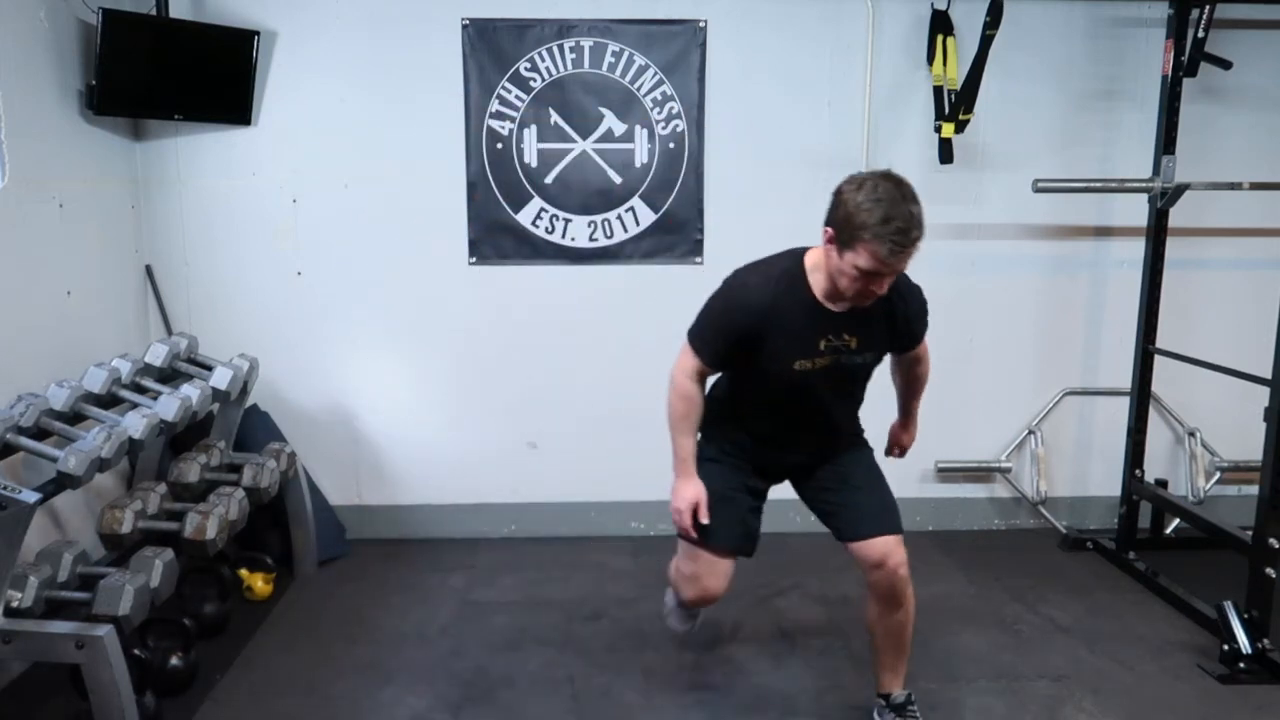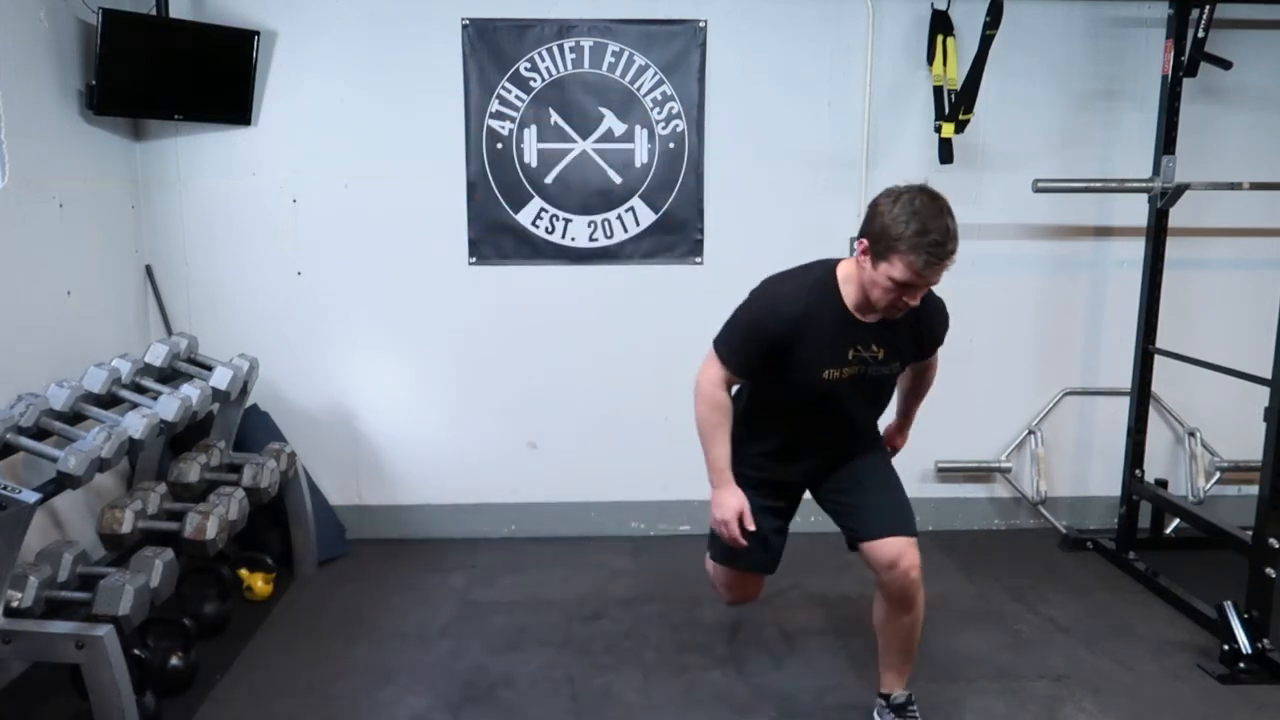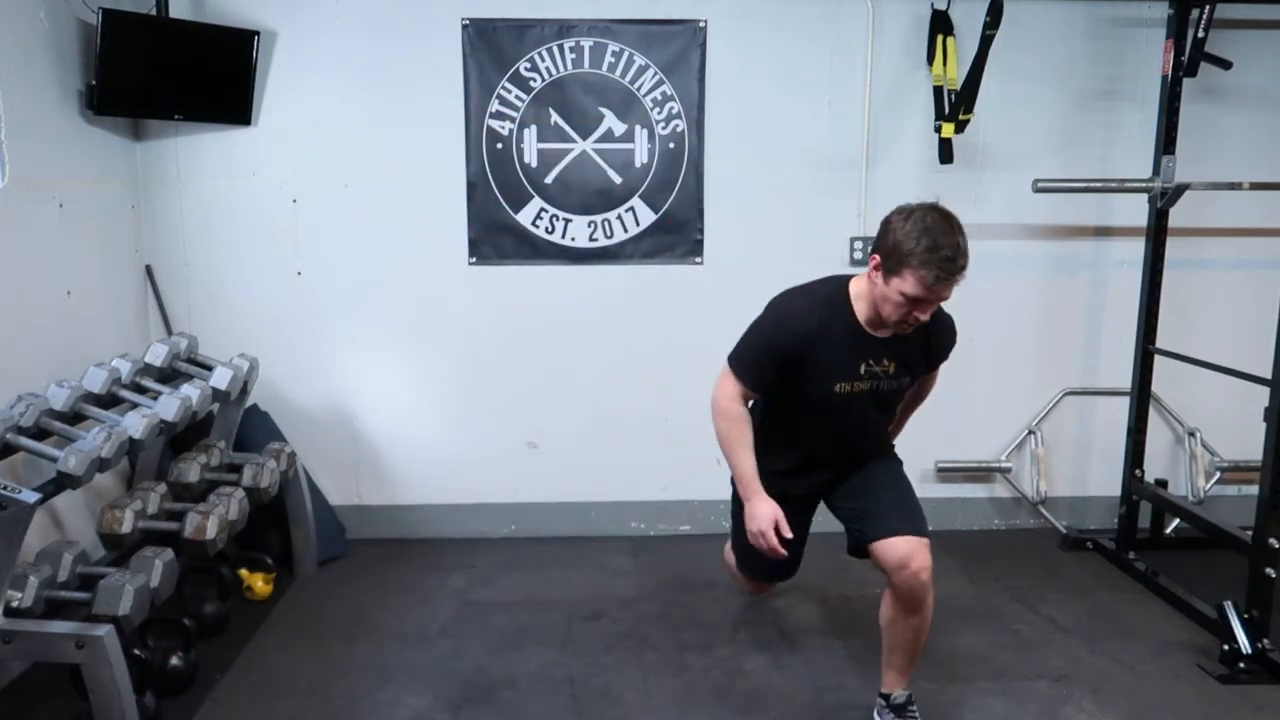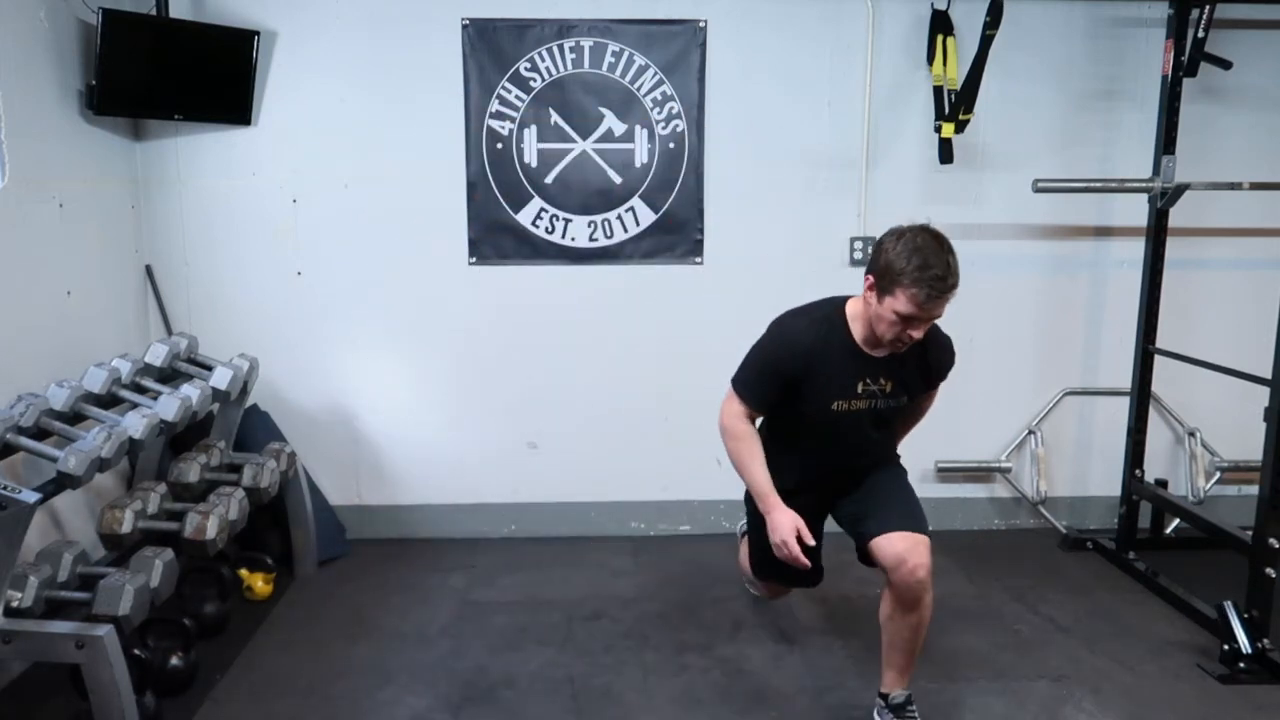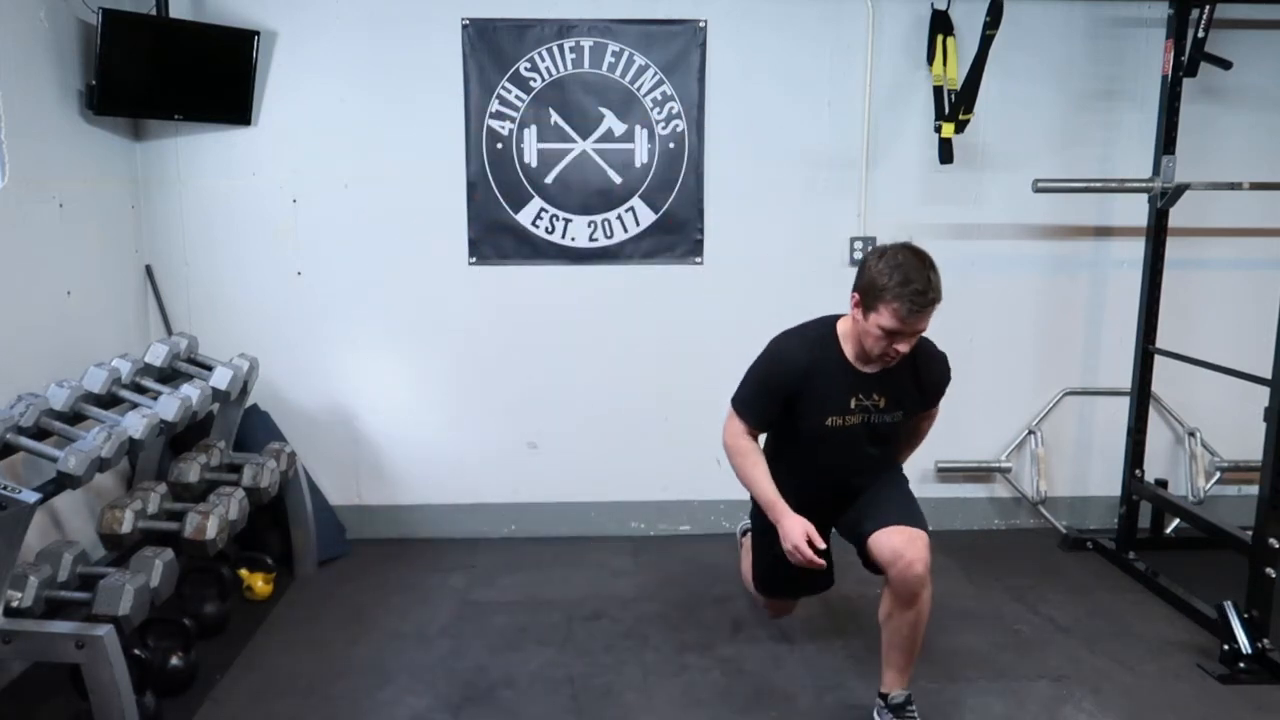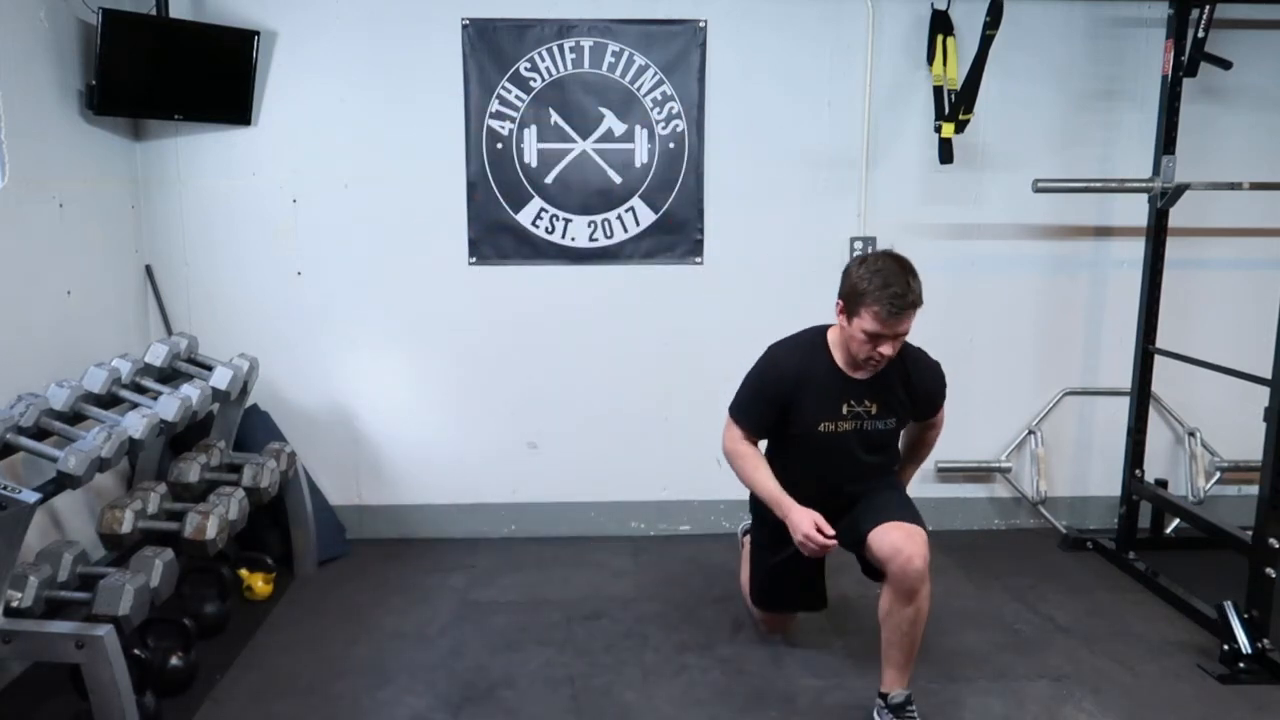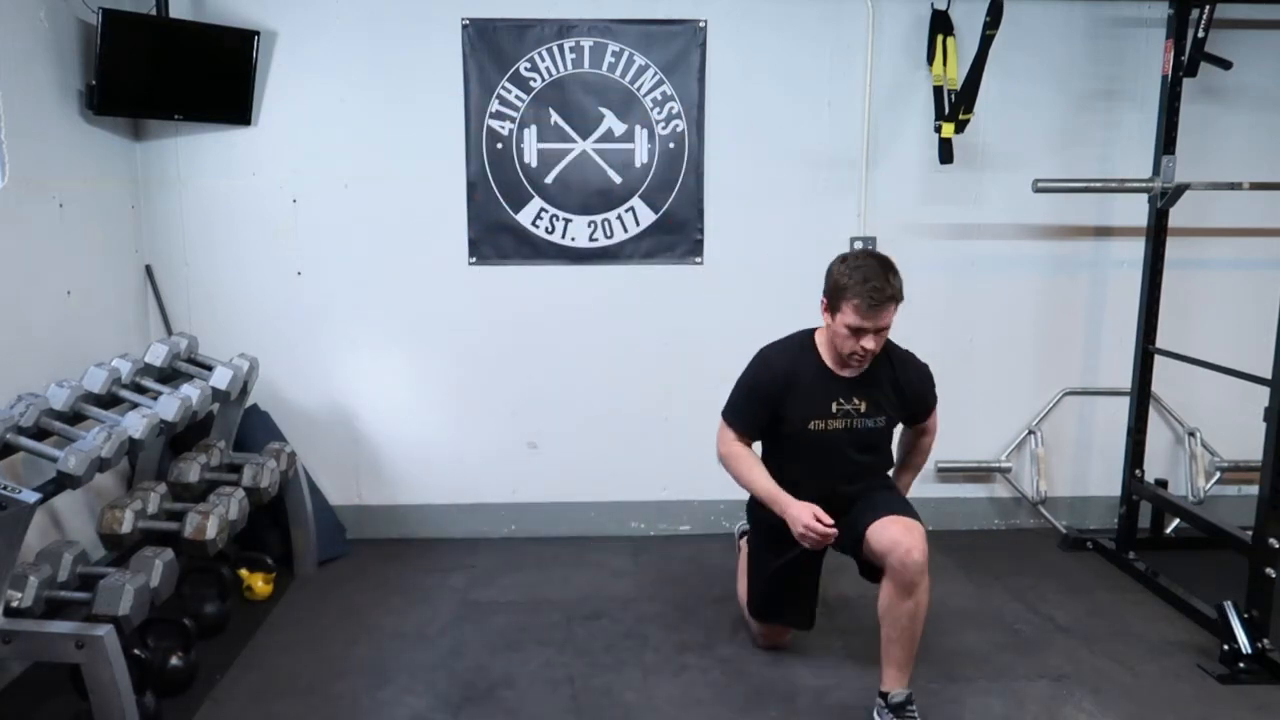
dt=0.1s
person 1, frame 1
left shoulder: (903, 303)
right shoulder: (753, 293)
left elbow: (912, 358)
right elbow: (688, 374)
left wrist: (908, 419)
right wrist: (686, 474)
left hip: (835, 444)
right hip: (739, 444)
left knee: (888, 566)
right knee: (700, 587)
right ankle: (684, 589)
person 1, frame 2
left shoulder: (927, 316)
right shoulder: (784, 302)
right elbow: (713, 382)
left wrist: (904, 423)
right wrist: (723, 484)
left hip: (851, 449)
right hip: (762, 452)
left knee: (902, 568)
right knee: (736, 588)
right ankle: (733, 557)
person 1, frame 3
left shoulder: (936, 331)
right shoulder: (797, 316)
right elbow: (728, 395)
right wrist: (754, 497)
left hip: (864, 460)
right hip: (780, 463)
left knee: (913, 567)
right knee: (756, 580)
right ankle: (745, 538)
person 1, frame 4
left shoulder: (934, 350)
right shoulder: (797, 337)
right elbow: (735, 416)
right wrist: (772, 509)
left hip: (869, 472)
right hip: (788, 479)
left knee: (912, 566)
right knee: (771, 583)
right ankle: (752, 533)
person 1, frame 5
left shoulder: (928, 365)
right shoulder: (793, 356)
right elbow: (737, 435)
right wrist: (781, 518)
left hip: (872, 485)
right hip: (791, 494)
left knee: (911, 562)
right knee: (775, 600)
right ankle: (754, 535)
person 1, frame 6
left shoulder: (920, 374)
right shoulder: (786, 364)
right elbow: (737, 441)
left wrist: (899, 480)
right wrist: (789, 514)
left hip: (869, 493)
right hip: (792, 503)
left knee: (910, 558)
right knee: (771, 619)
right ankle: (755, 539)
person 1, frame 7
left shoulder: (908, 373)
right shoulder: (776, 367)
left elbow: (921, 434)
right elbow: (731, 445)
left wrist: (896, 497)
right wrist: (787, 507)
left hip: (864, 497)
right hip: (789, 508)
left knee: (909, 550)
right knee: (769, 634)
right ankle: (752, 540)
